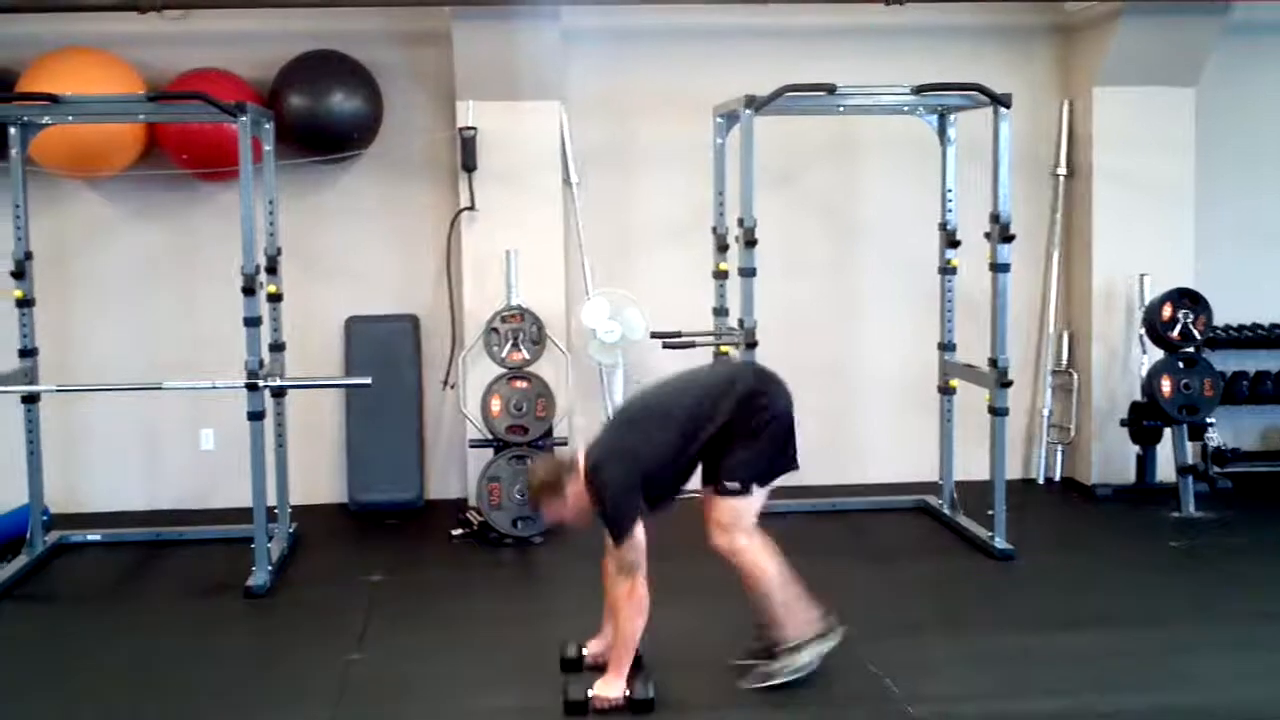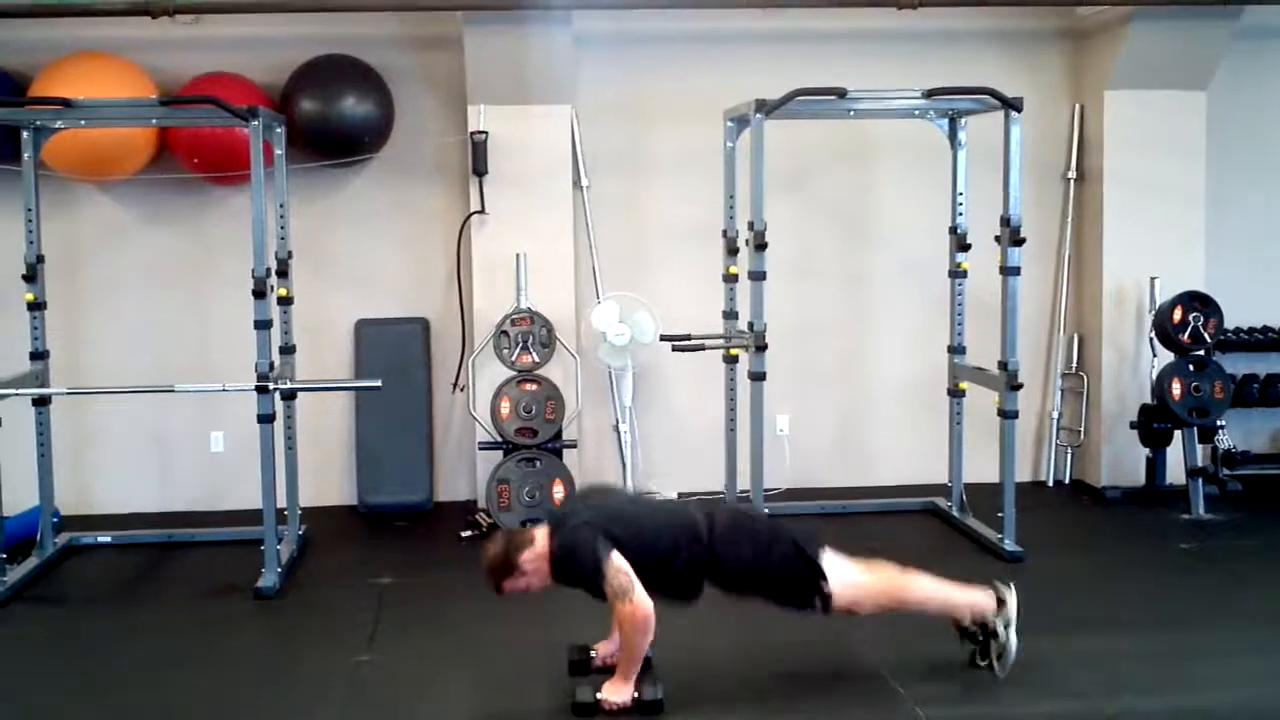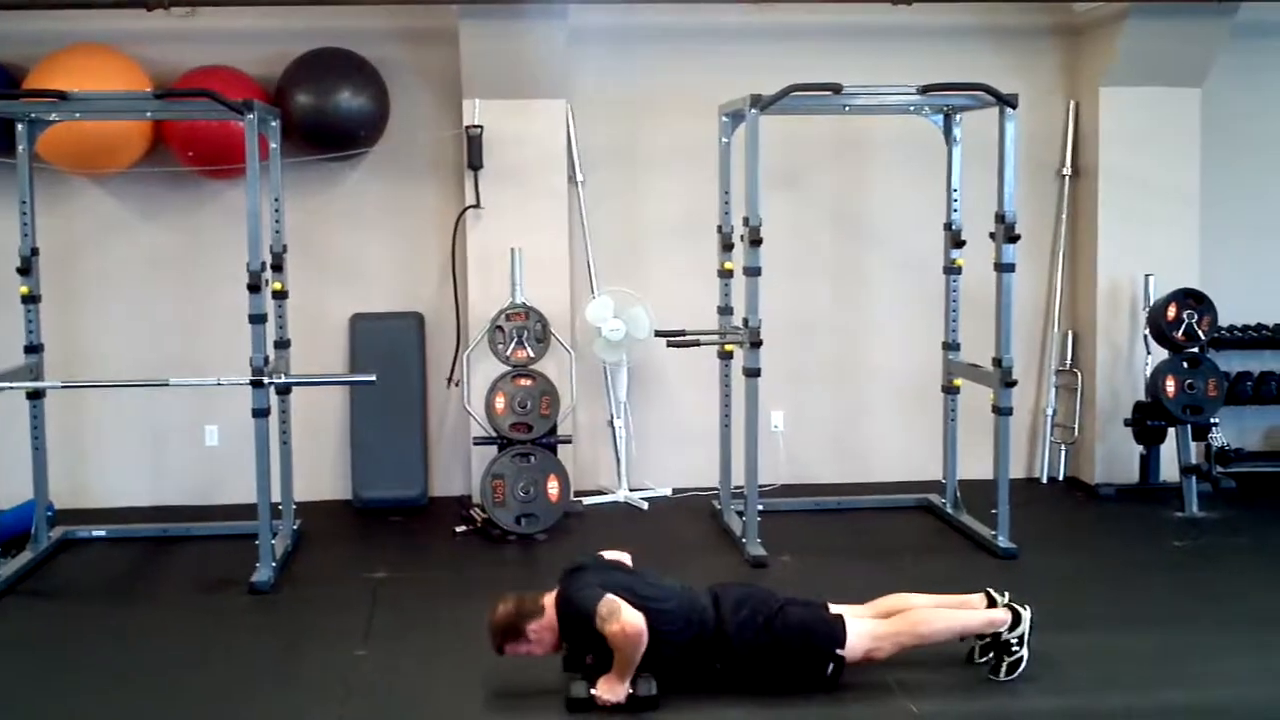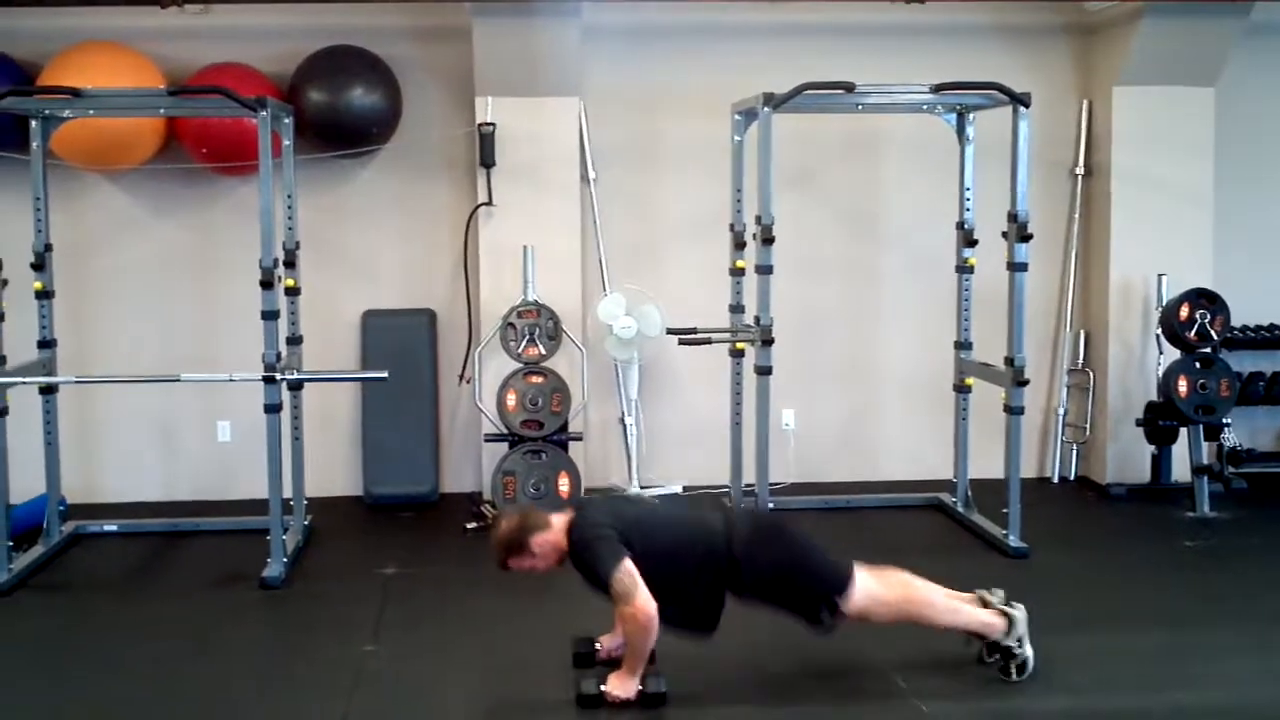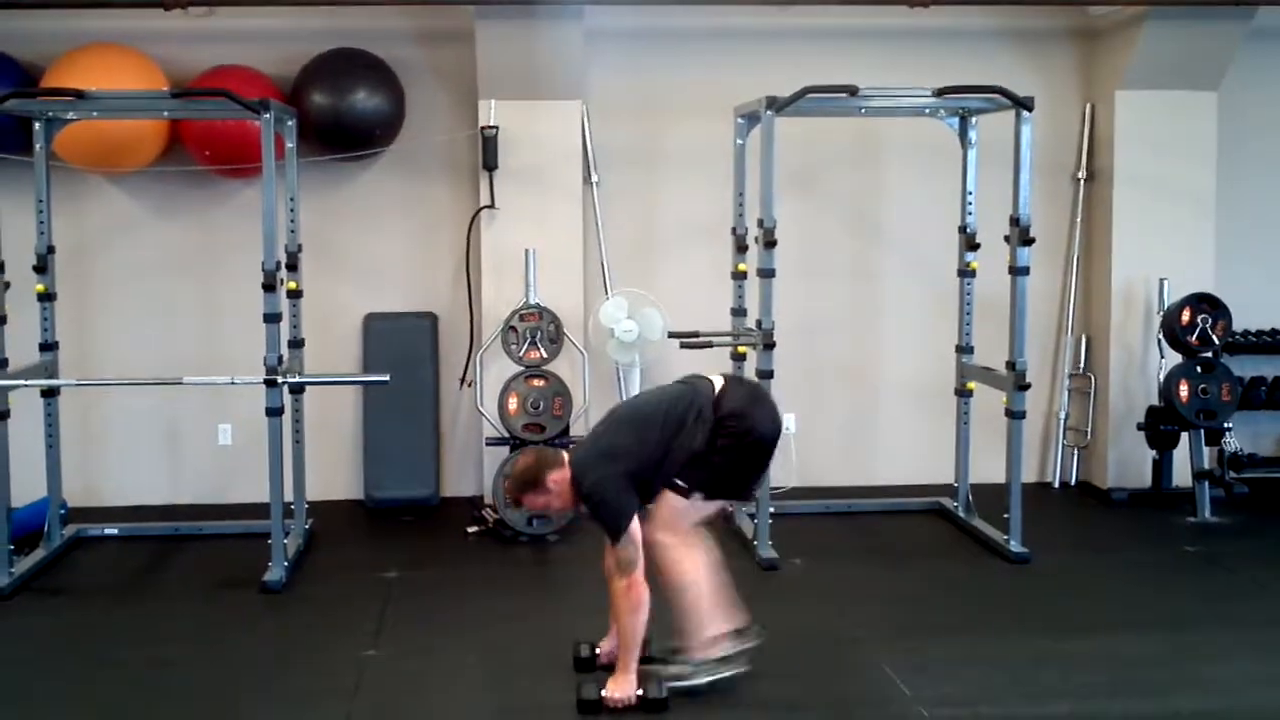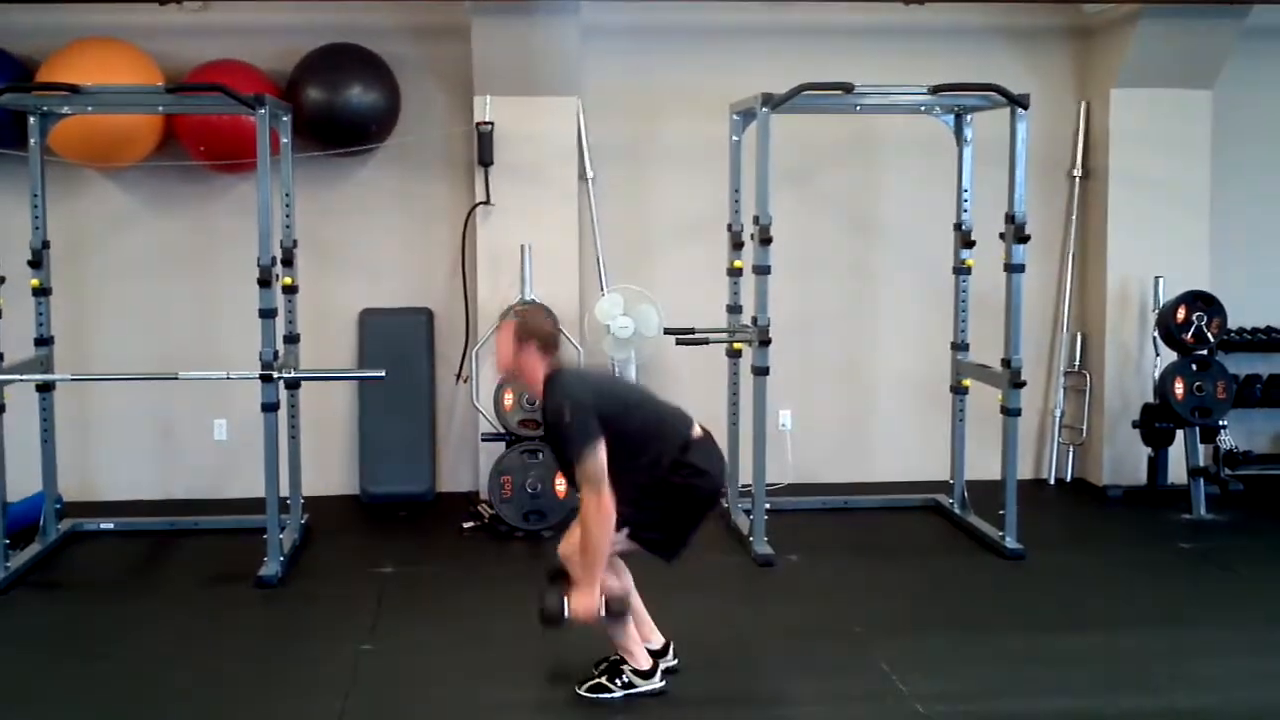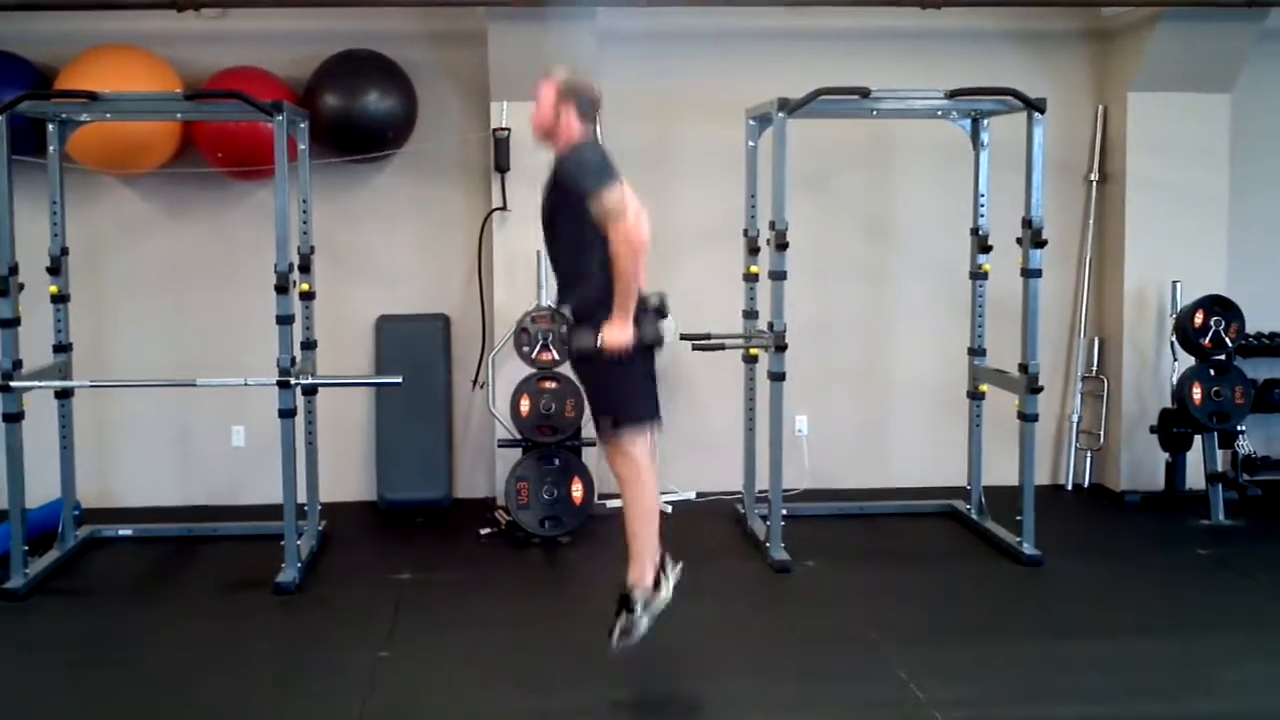
dt=0.3s
person 1, frame 1
left shoulder: (612, 481)
right shoulder: (595, 468)
left elbow: (631, 582)
right elbow: (617, 555)
left wrist: (617, 674)
right wrist: (610, 636)
left hip: (758, 405)
right hip: (743, 398)
left knee: (727, 535)
right knee: (727, 525)
left ankle: (801, 637)
right ankle: (785, 629)
person 1, frame 2
left shoulder: (573, 544)
right shoulder: (571, 518)
left elbow: (638, 608)
left wrist: (624, 679)
right wrist: (619, 639)
left hip: (728, 550)
right hip: (718, 532)
left knee: (854, 593)
right knee: (848, 575)
left ankle: (987, 605)
right ankle: (975, 605)
person 1, frame 3
left shoulder: (575, 602)
right shoulder: (580, 576)
left elbow: (631, 627)
right elbow: (624, 558)
left wrist: (618, 678)
right wrist: (607, 641)
left hip: (738, 634)
right hip: (727, 608)
left knee: (877, 639)
right knee: (864, 617)
left ankle: (1003, 620)
right ankle: (987, 604)
person 1, frame 4
left shoulder: (587, 541)
right shoulder: (586, 514)
left elbow: (644, 610)
left wrist: (629, 673)
right wrist: (622, 633)
left hip: (743, 553)
right hip: (739, 538)
left knee: (868, 598)
right knee: (863, 582)
left ankle: (997, 624)
right ankle: (983, 606)
person 1, frame 5
left shoulder: (598, 480)
right shoulder: (594, 461)
left elbow: (631, 580)
right elbow: (618, 559)
left wrist: (626, 672)
right wrist: (617, 634)
left hip: (739, 420)
right hip: (728, 406)
left knee: (666, 531)
right knee: (670, 528)
left ankle: (712, 648)
right ankle: (731, 628)
person 1, frame 6
left shoulder: (566, 403)
right shoulder: (566, 389)
left elbow: (598, 498)
right elbow: (596, 488)
left wrist: (587, 587)
left hip: (688, 472)
right hip: (684, 462)
left knee: (576, 551)
right knee: (586, 546)
left ankle: (639, 666)
right ankle: (654, 648)
person 1, frame 7
left shoulder: (578, 161)
right shoulder: (581, 162)
left elbow: (632, 225)
right elbow: (627, 224)
left wrist: (620, 317)
left hip: (610, 329)
right hip: (605, 322)
left knee: (627, 453)
right knee: (627, 450)
left ankle: (645, 583)
right ankle: (652, 565)
